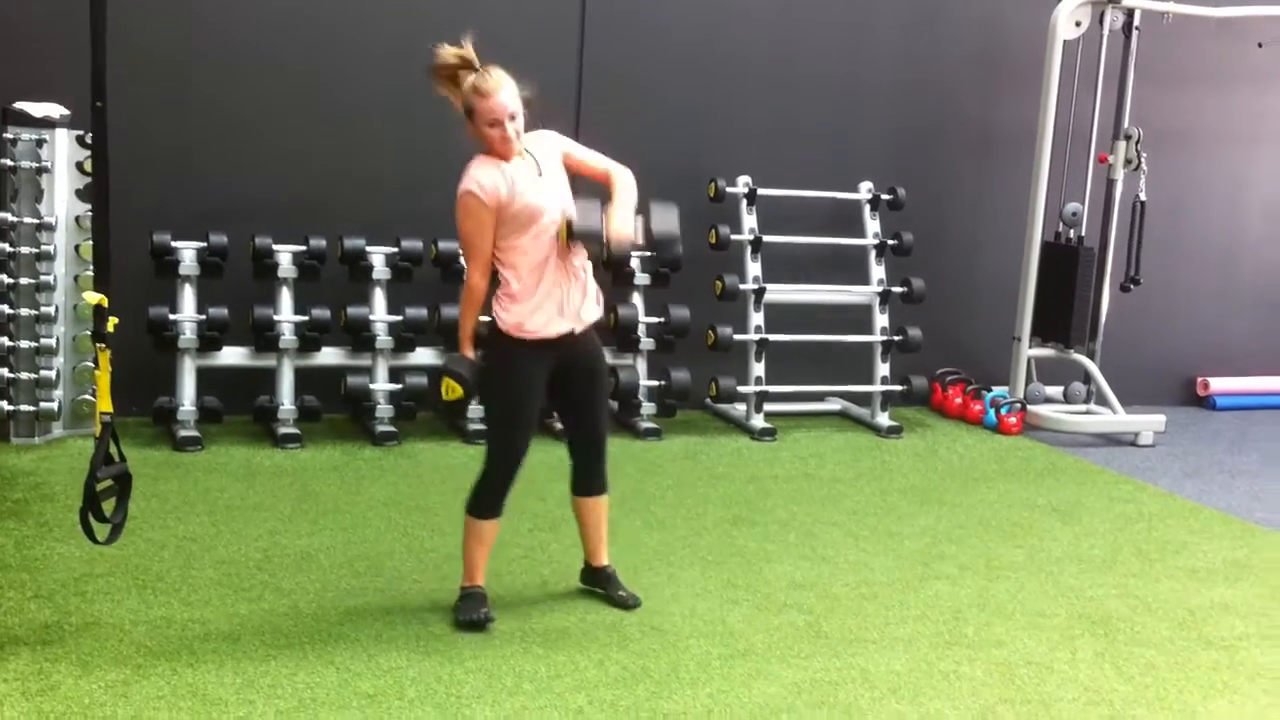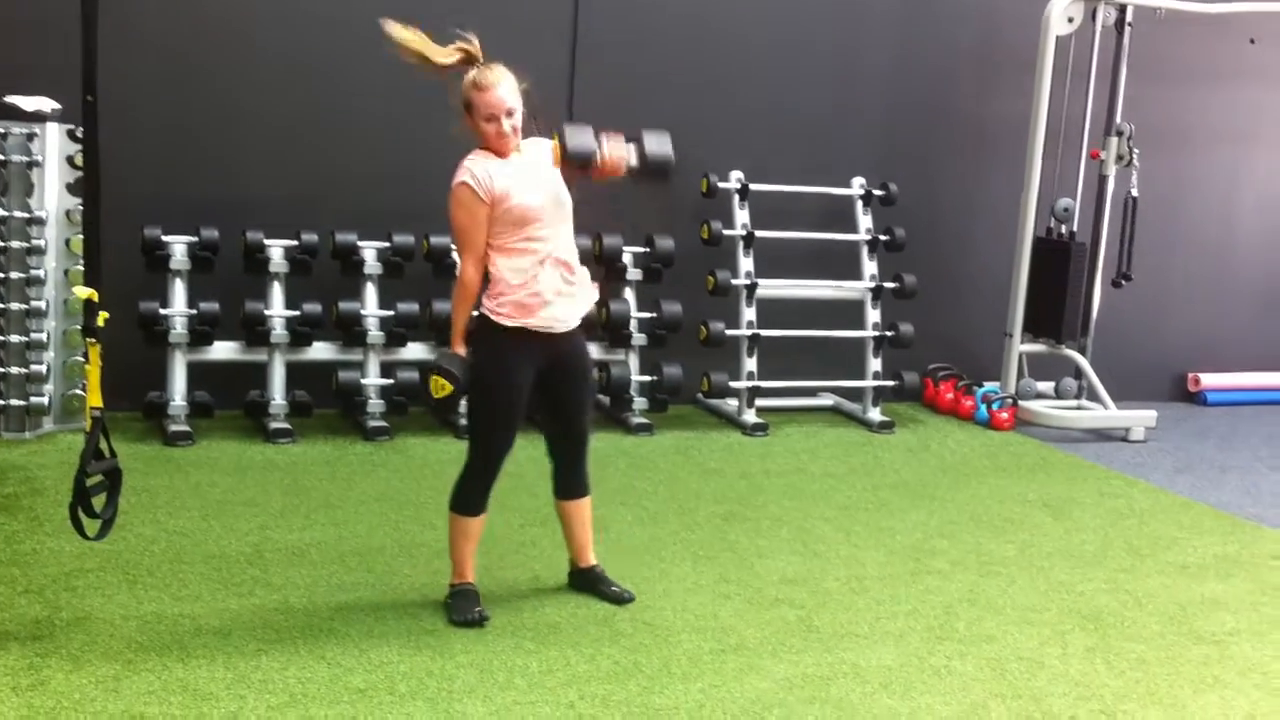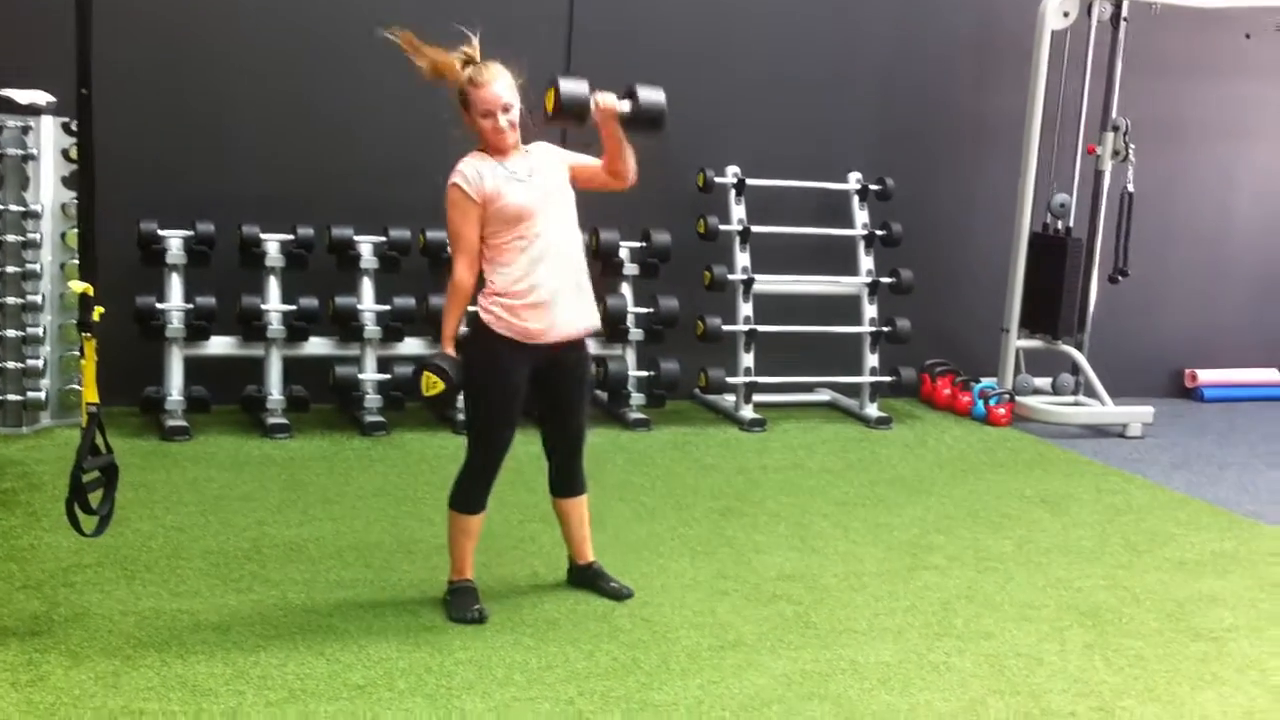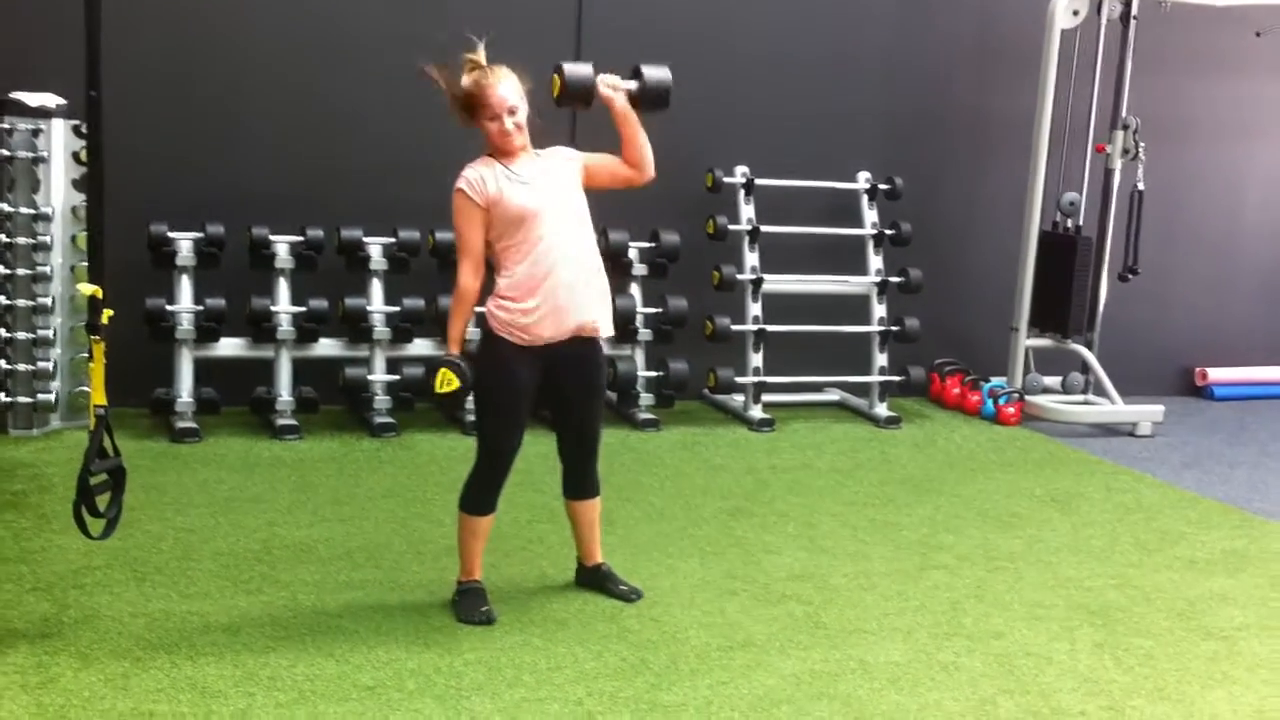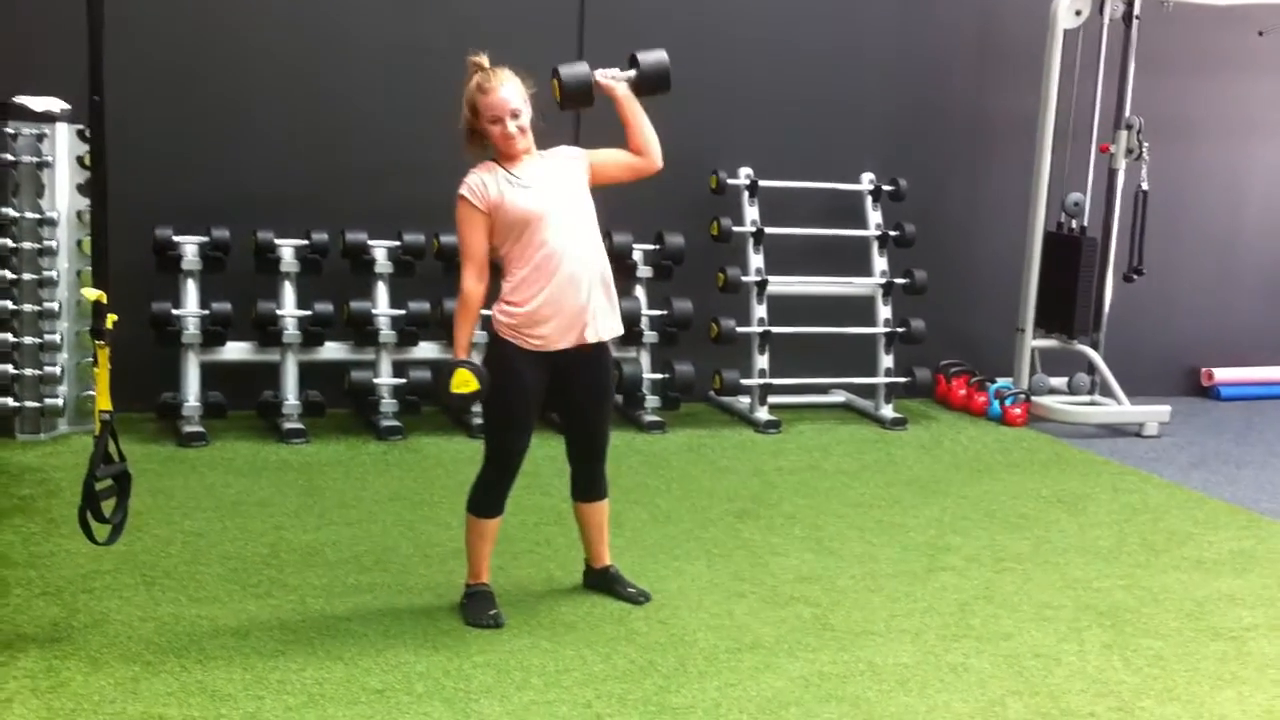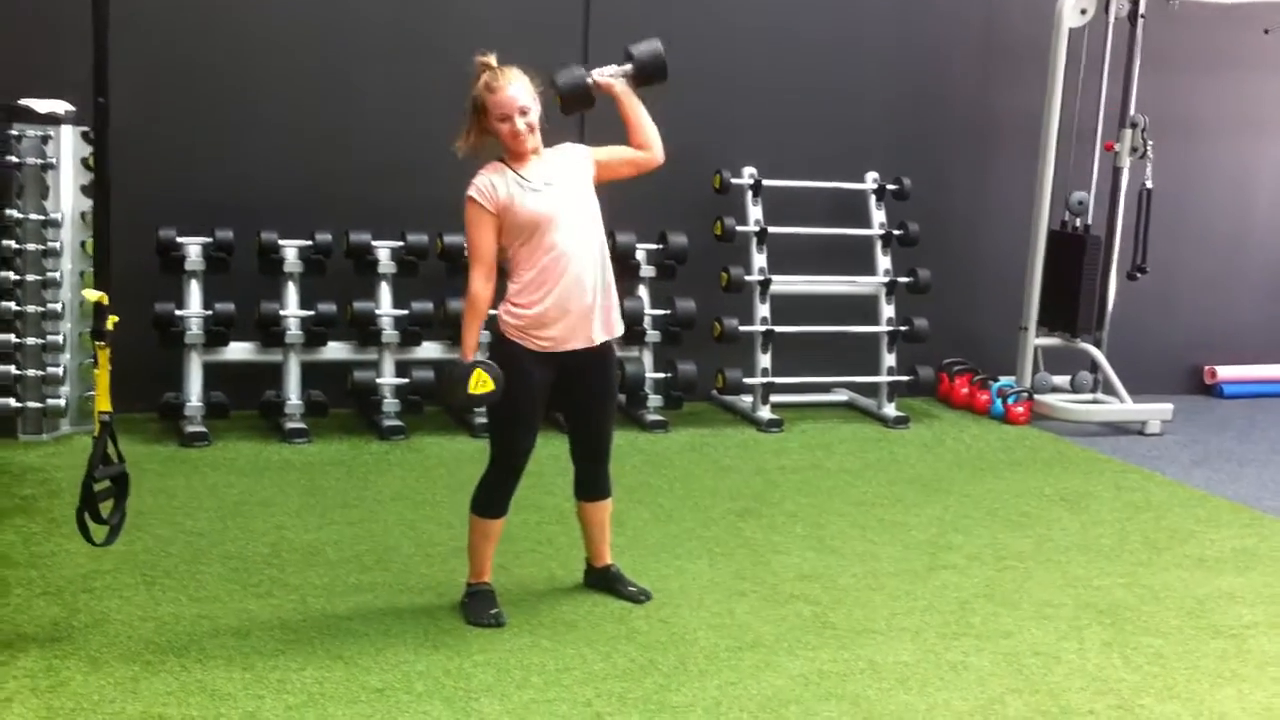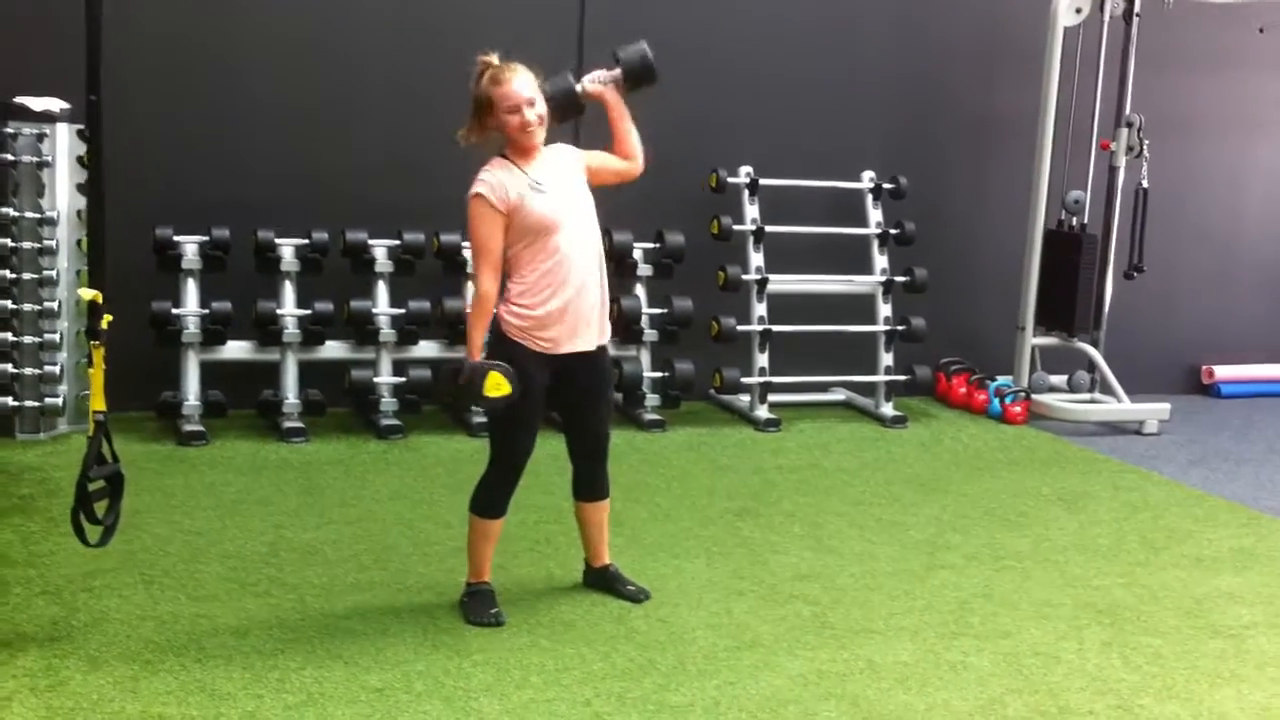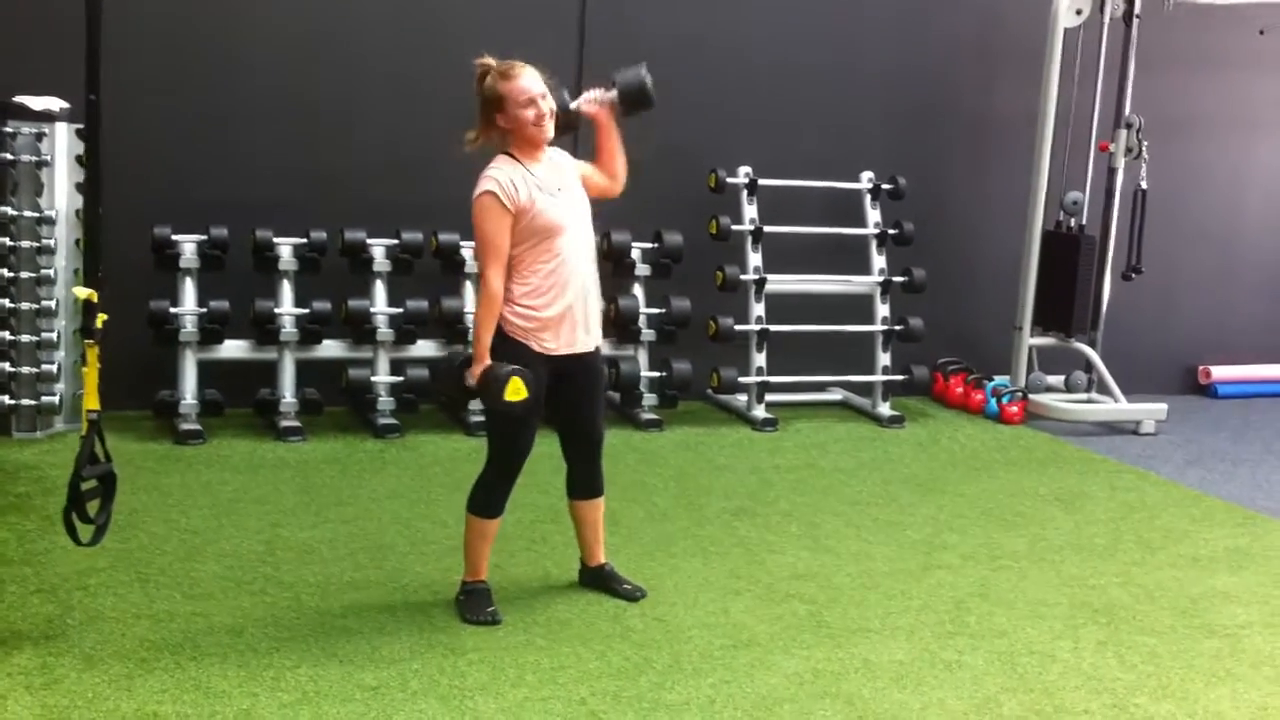
dt=0.1s
person 1, frame 1
left shoulder: (546, 146)
right shoulder: (480, 181)
left elbow: (617, 173)
right elbow: (477, 271)
left wrist: (621, 211)
right wrist: (465, 345)
left hip: (578, 326)
right hip: (521, 335)
left knee: (591, 447)
right knee: (504, 461)
left ankle: (597, 568)
right ankle: (472, 589)
person 1, frame 2
left shoulder: (540, 150)
right shoulder: (475, 174)
left elbow: (605, 169)
right elbow: (470, 267)
left wrist: (614, 155)
right wrist: (457, 340)
left hip: (567, 328)
right hip: (510, 334)
left knee: (573, 452)
right knee: (486, 459)
left ankle: (585, 568)
right ankle: (463, 584)
person 1, frame 3
left shoulder: (549, 157)
right shoulder: (470, 176)
left elbow: (621, 176)
right elbow: (464, 269)
left wrist: (609, 122)
right wrist: (447, 343)
left hip: (568, 333)
right hip: (506, 337)
left knee: (568, 452)
right knee: (485, 458)
left ankle: (583, 563)
right ankle: (461, 581)
person 1, frame 4
left shoulder: (560, 162)
right shoulder: (476, 180)
left elbow: (640, 171)
right elbow: (468, 272)
left wrist: (617, 102)
right wrist: (453, 348)
left hip: (581, 336)
right hip: (514, 342)
left knee: (583, 455)
right knee: (494, 463)
left ankle: (592, 566)
right ankle: (469, 584)
person 1, frame 5
left shoulder: (568, 161)
right shoulder: (480, 186)
left elbow: (648, 160)
right elbow: (472, 278)
left wrist: (620, 95)
right wrist: (459, 354)
left hip: (588, 340)
right hip: (522, 346)
left knee: (590, 458)
right knee: (501, 466)
left ankle: (599, 567)
right ankle: (477, 587)
person 1, frame 6
left shoulder: (572, 158)
right shoulder: (488, 187)
left elbow: (649, 155)
right elbow: (480, 279)
left wrist: (621, 92)
right wrist: (468, 356)
left hip: (592, 339)
right hip: (525, 346)
left knee: (594, 456)
right knee: (507, 465)
left ankle: (601, 566)
right ankle: (478, 586)
person 1, frame 7
left shoulder: (566, 160)
right shoulder: (492, 184)
left elbow: (632, 163)
right elbow: (486, 278)
left wrist: (610, 99)
right wrist: (473, 356)
left hip: (586, 341)
right hip: (525, 346)
left knee: (593, 456)
right knee: (507, 465)
left ankle: (599, 565)
right ankle: (478, 585)
person 1, frame 8
left shoulder: (560, 161)
right shoulder: (499, 182)
left elbow: (613, 183)
right elbow: (492, 277)
left wrist: (605, 121)
right wrist: (481, 356)
left hip: (580, 340)
right hip: (524, 345)
left knee: (587, 454)
right knee: (505, 464)
left ankle: (595, 565)
right ankle: (474, 583)
